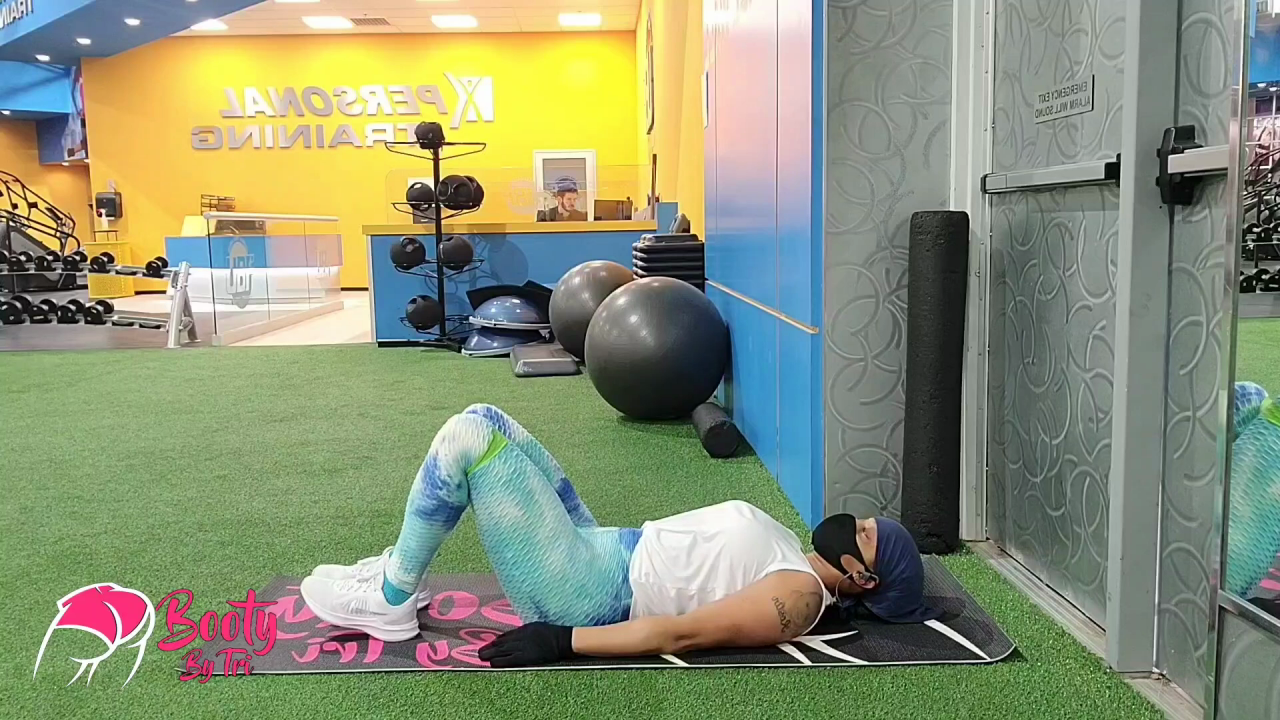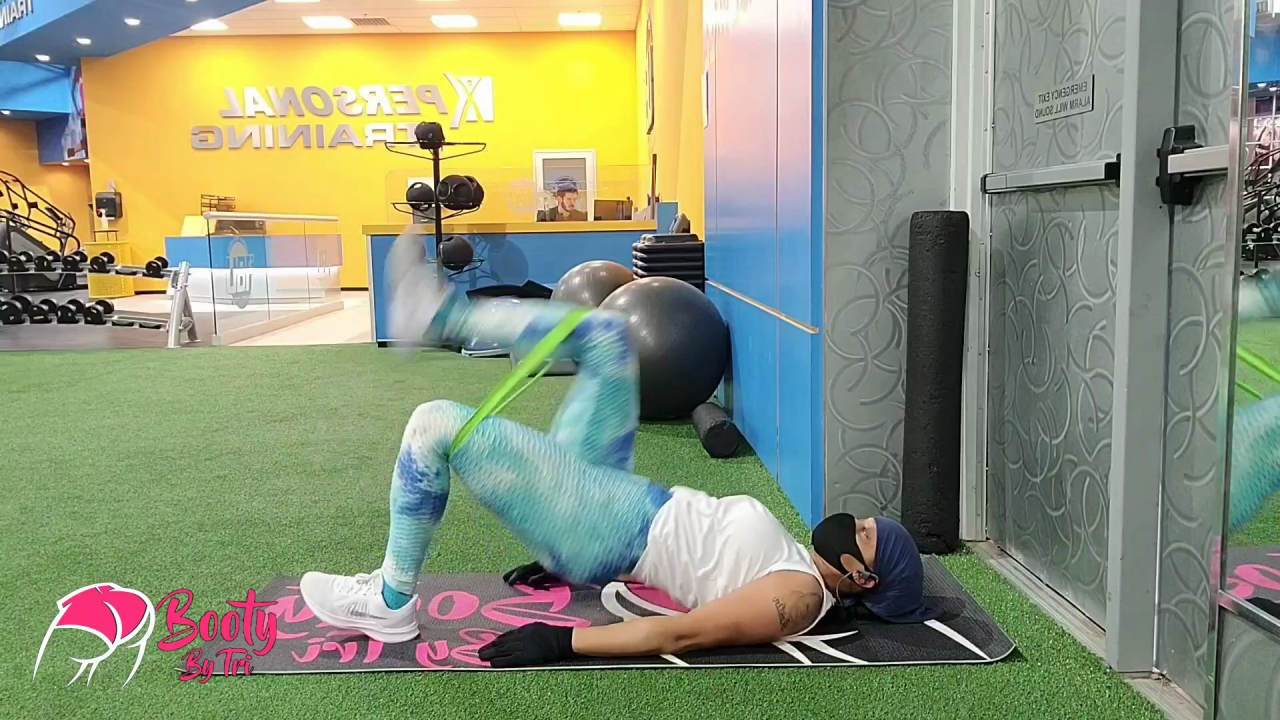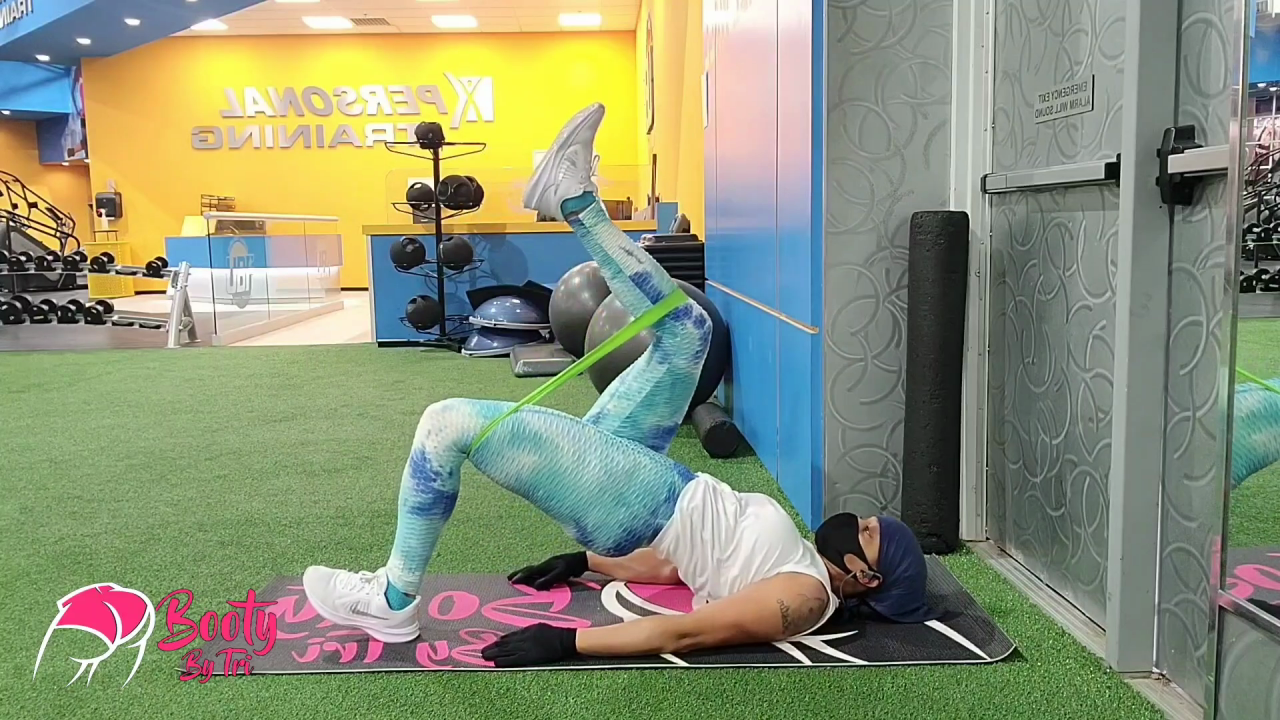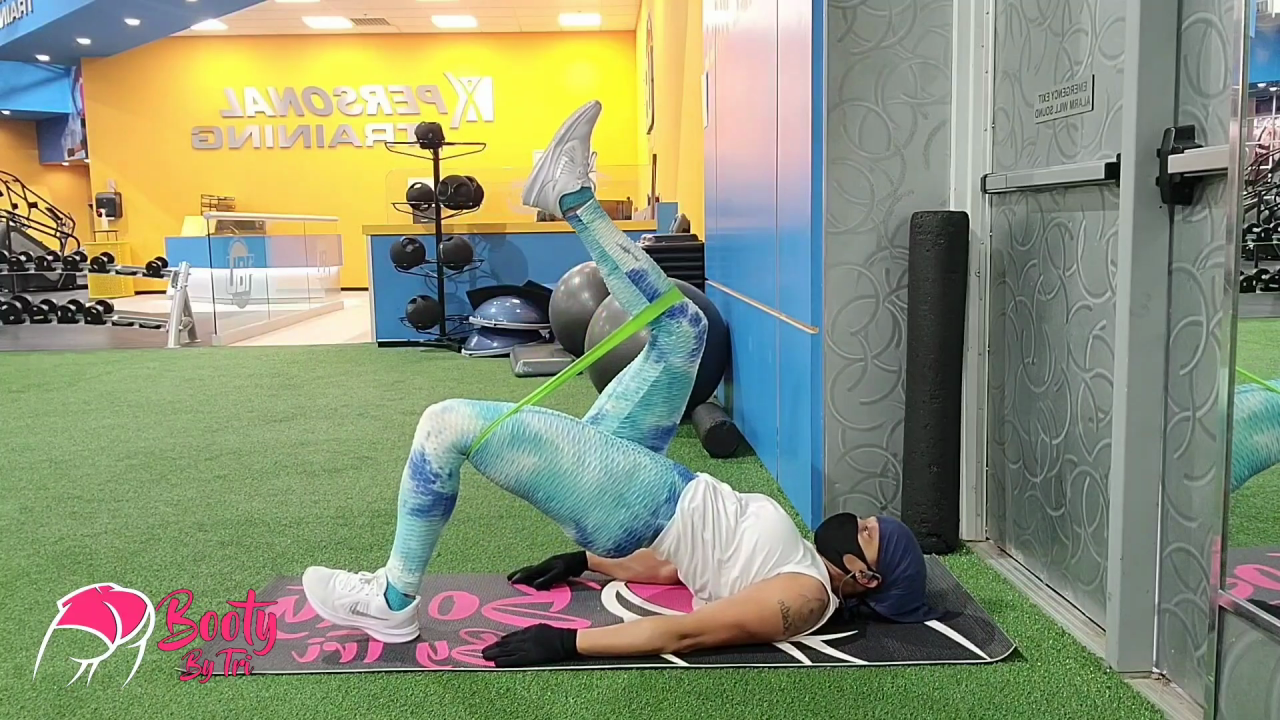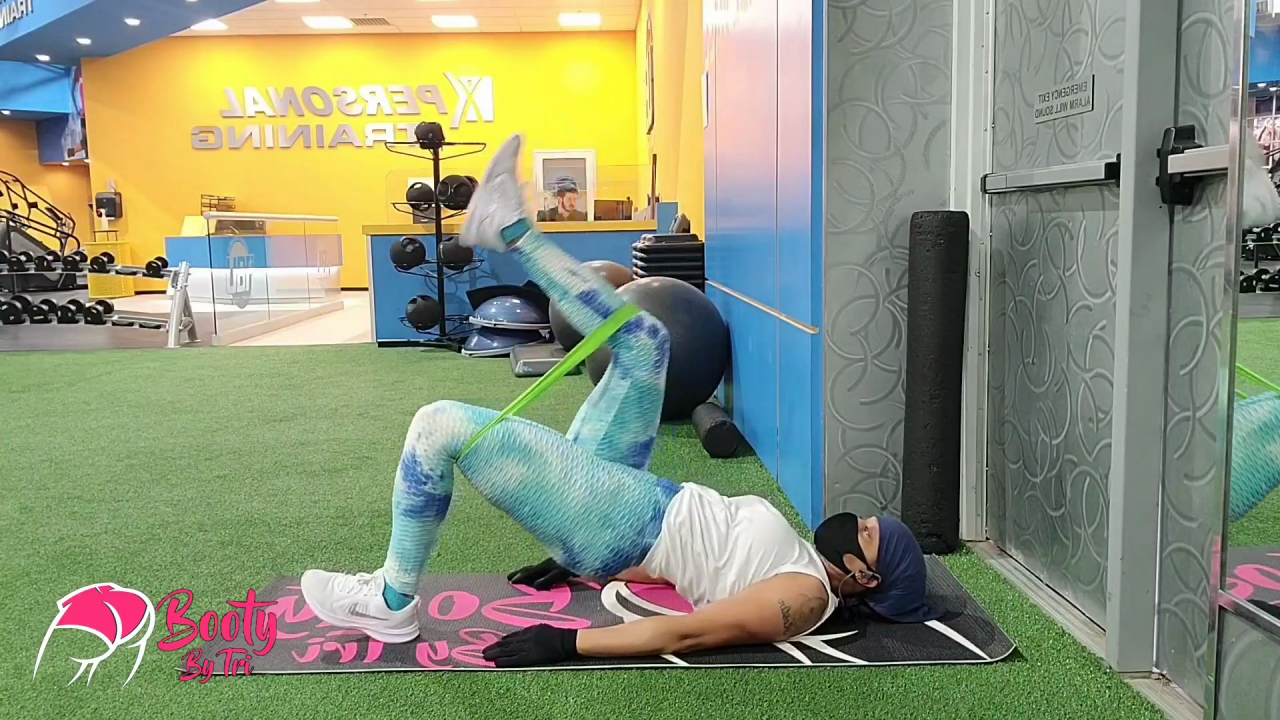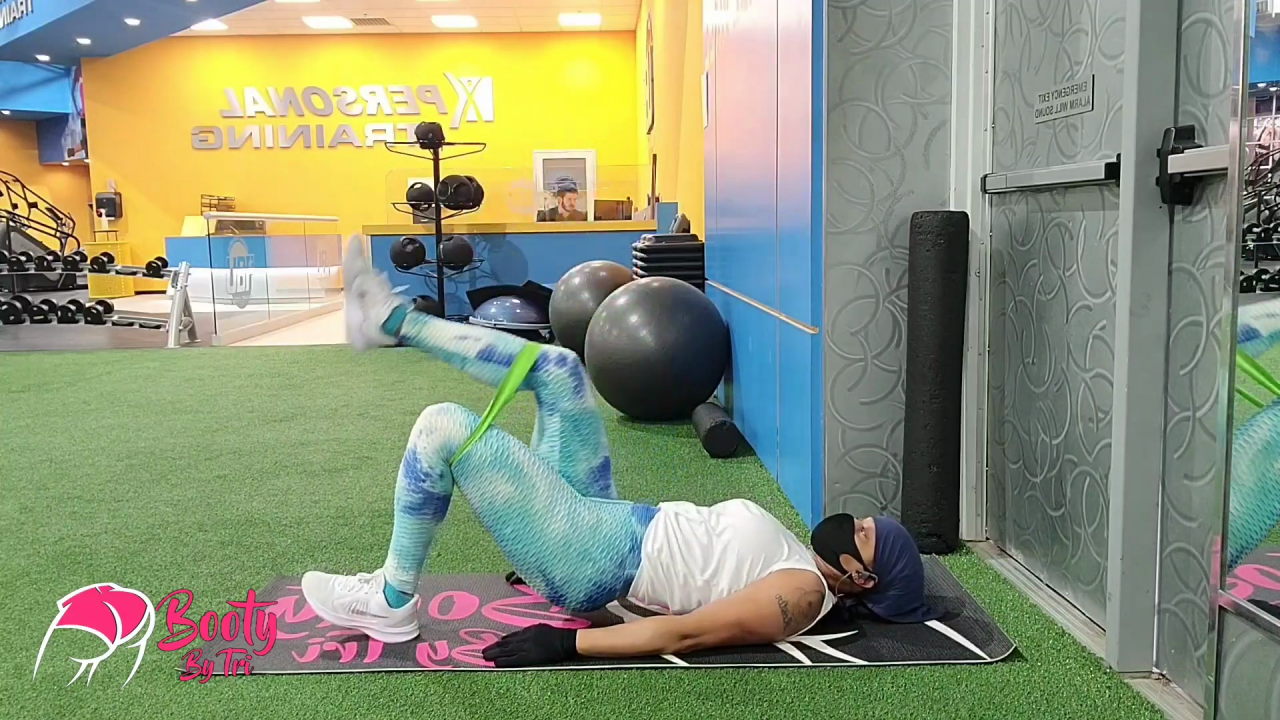
dt=0.5s
person 1, frame 1
left shoulder: (796, 600)
right shoulder: (788, 555)
left elbow: (679, 634)
left wrist: (560, 642)
left hip: (578, 590)
right hip: (600, 550)
left knee: (465, 436)
right knee: (485, 420)
left ankle: (388, 602)
right ankle: (401, 568)
person 1, frame 2
left shoulder: (797, 597)
right shoulder: (795, 563)
left elbow: (679, 630)
left wrist: (563, 640)
left hip: (604, 532)
right hip: (626, 501)
left knee: (435, 426)
right knee: (606, 332)
left ankle: (390, 607)
right ankle: (435, 312)
person 1, frame 3
left shoulder: (805, 598)
right shoulder: (800, 560)
left elbow: (681, 634)
left wrist: (566, 640)
right wrist: (584, 561)
left hip: (631, 500)
right hip: (637, 483)
left knee: (448, 423)
right knee: (687, 328)
left ankle: (391, 603)
right ankle: (573, 198)
person 1, frame 4
left shoulder: (804, 599)
right shoulder: (798, 561)
left elbow: (682, 633)
left wrist: (566, 642)
right wrist: (585, 561)
left hip: (627, 502)
right hip: (633, 481)
left knee: (447, 424)
right knee: (682, 327)
left ankle: (392, 603)
right ankle: (571, 196)
person 1, frame 5
left shoulder: (804, 601)
right shoulder: (798, 559)
left elbow: (686, 633)
left wrist: (568, 644)
left hip: (612, 521)
right hip: (620, 499)
left knee: (438, 426)
right knee: (643, 338)
left ankle: (391, 607)
right ankle: (507, 227)
person 1, frame 6
left shoulder: (800, 596)
right shoulder: (794, 559)
left elbow: (685, 632)
left wrist: (568, 641)
left hip: (589, 561)
right hip: (608, 522)
left knee: (444, 426)
right knee: (557, 367)
left ankle: (390, 607)
right ankle: (390, 317)
